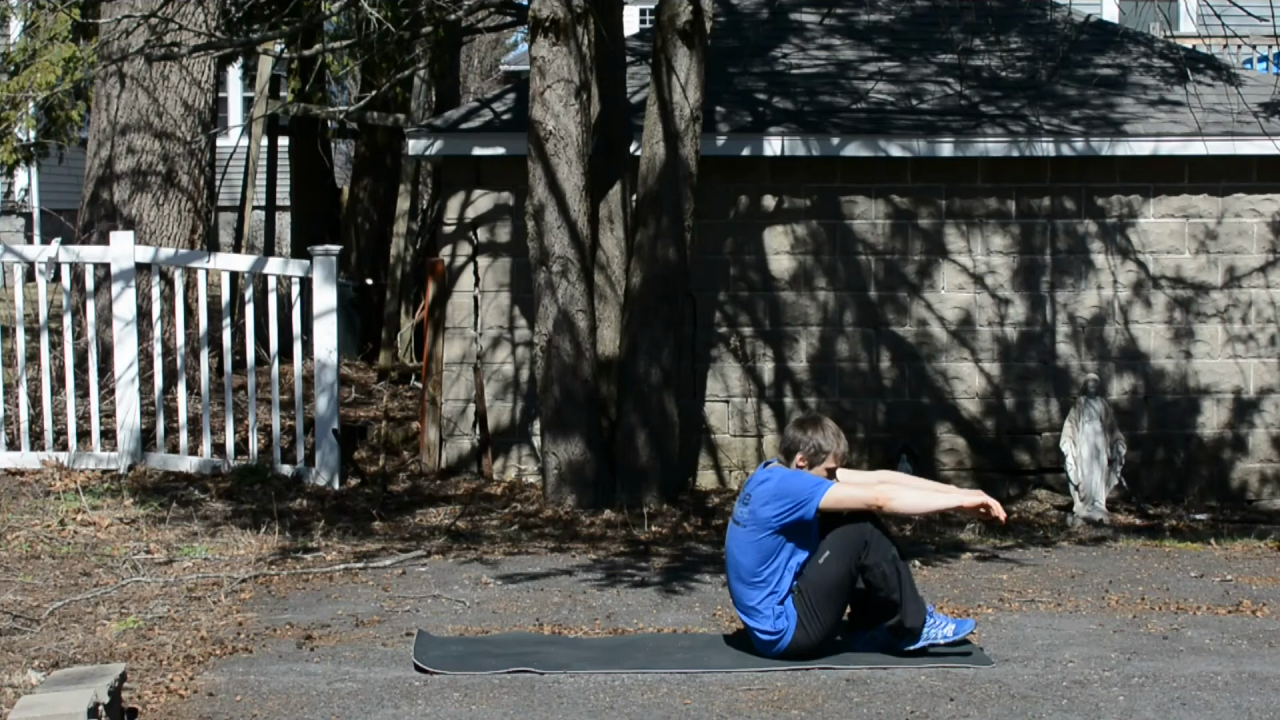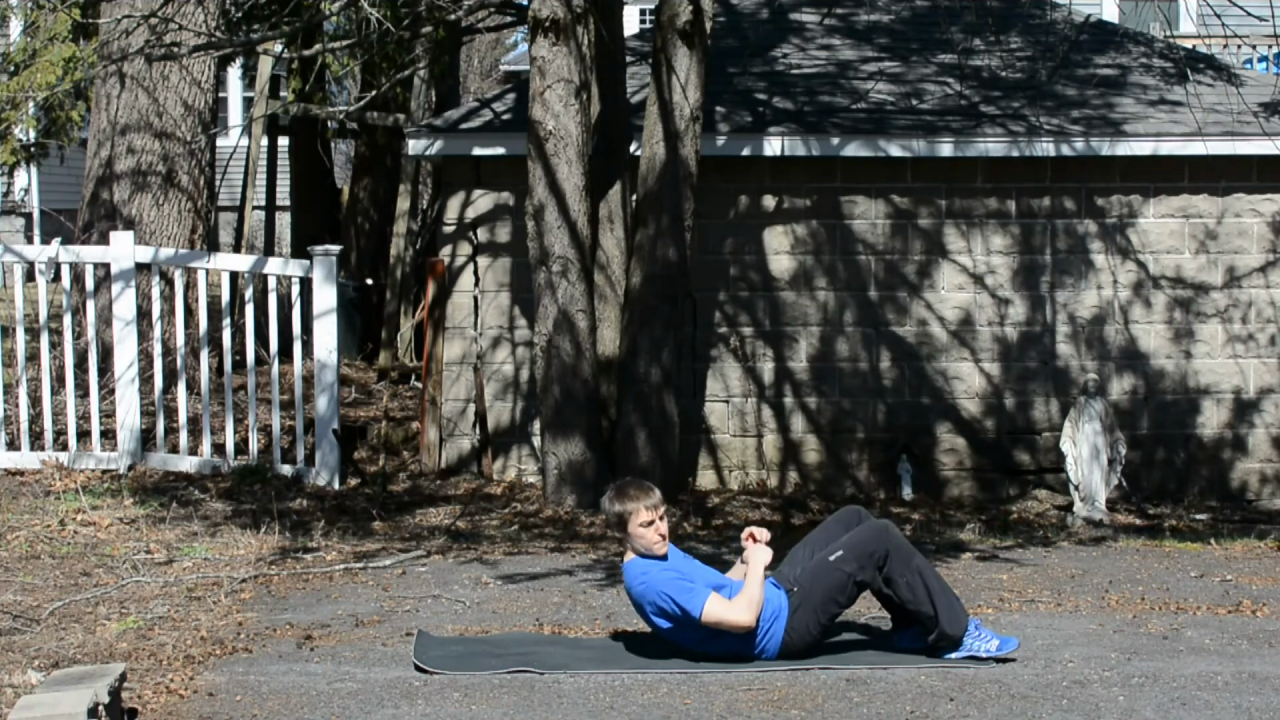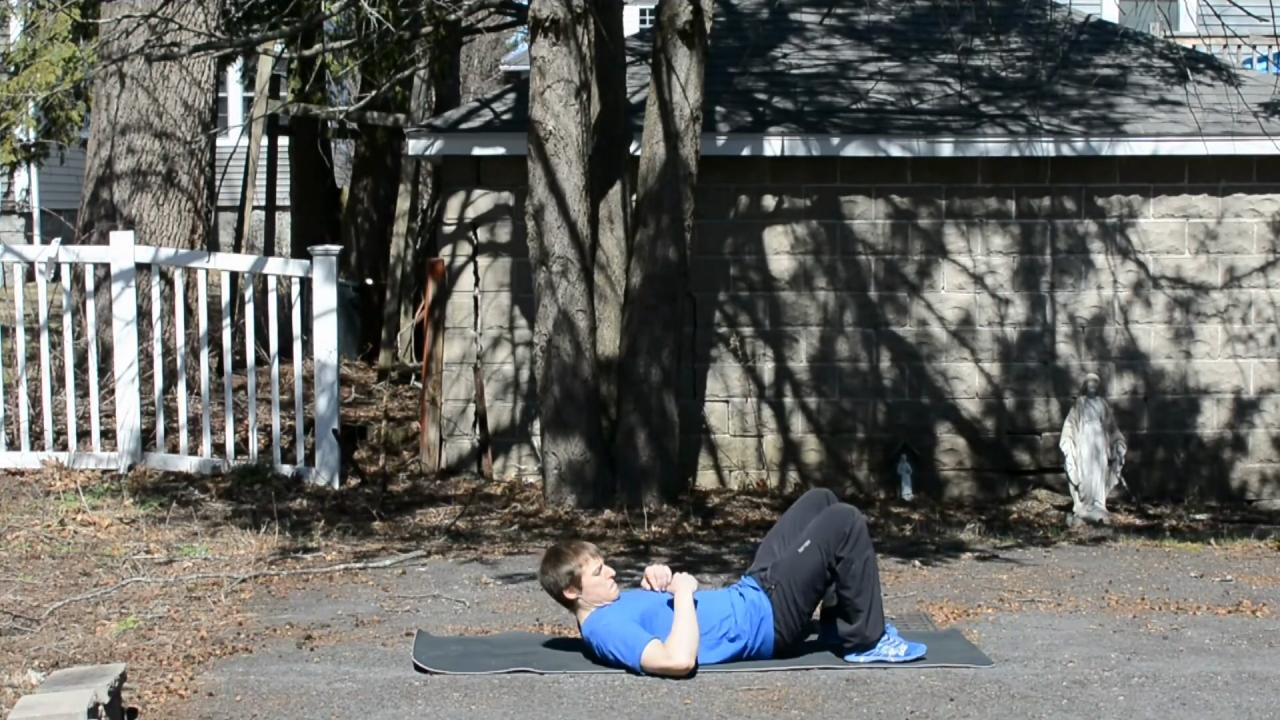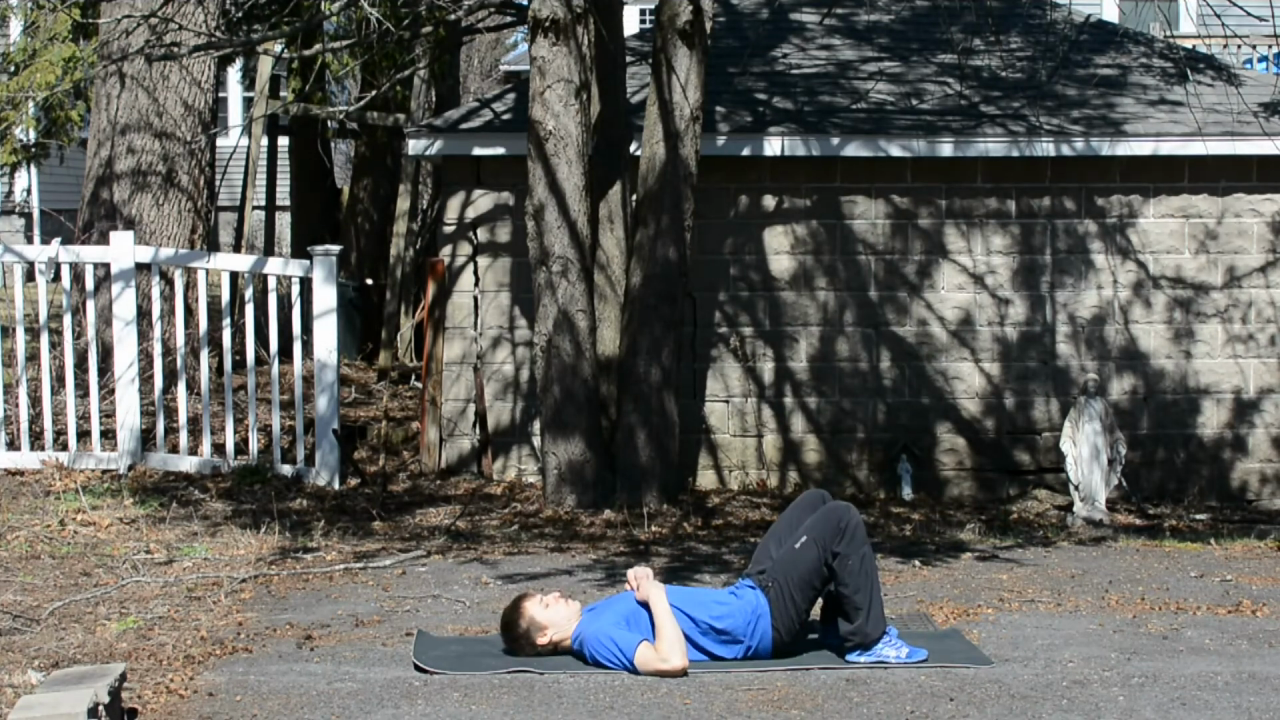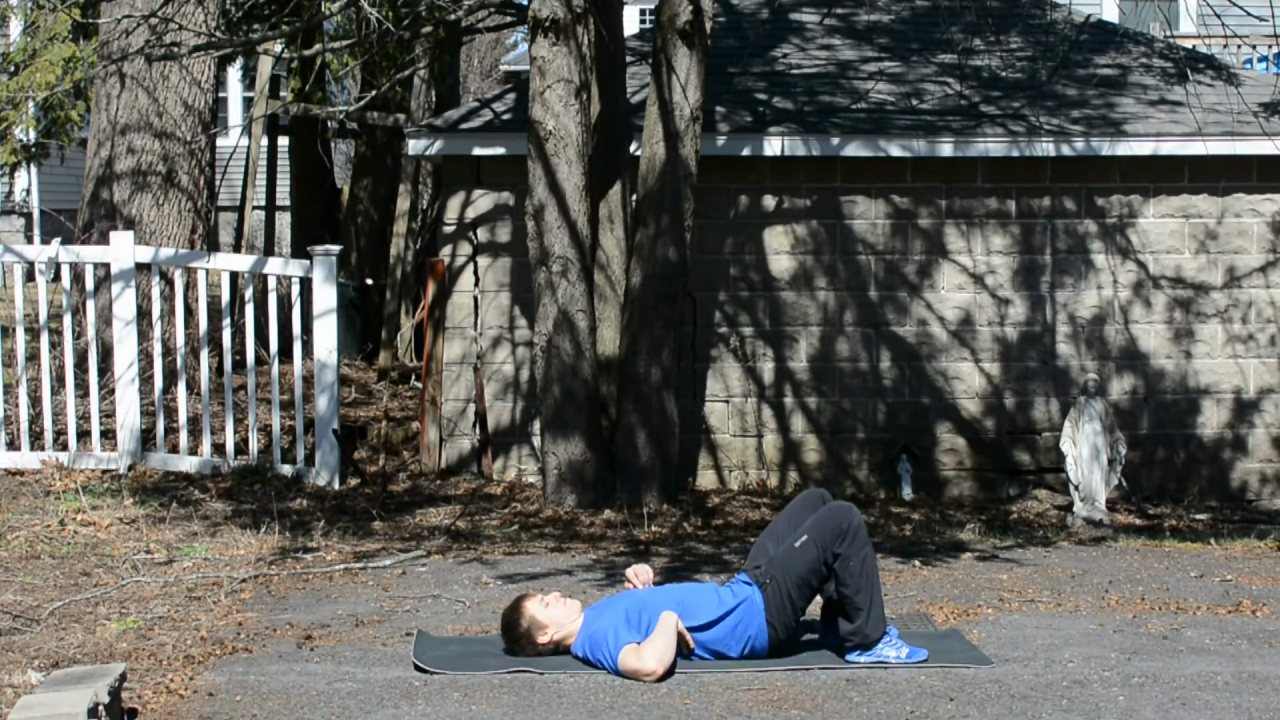
dt=1s
person 1, frame 1
left shoulder: (779, 471)
right shoulder: (785, 486)
left elbow: (877, 479)
right elbow: (879, 500)
right wrist: (961, 500)
left hip: (783, 612)
right hip: (787, 630)
left knee: (856, 516)
right knee: (862, 530)
left ankle: (873, 625)
right ankle: (910, 628)
person 1, frame 2
left shoulder: (658, 551)
right shoulder: (648, 581)
right elbow: (741, 617)
left wrist: (746, 559)
right wrist: (757, 564)
left hip: (775, 598)
right hip: (781, 626)
left knee: (855, 519)
right knee: (881, 539)
left ankle: (914, 627)
right ankle: (952, 636)
person 1, frame 3
left shoulder: (609, 607)
right shoulder: (605, 630)
right elbow: (679, 660)
left wrist: (657, 587)
right wrist: (682, 595)
left hip: (751, 593)
right hip: (766, 620)
left knee: (822, 501)
right knee: (846, 523)
left ankle: (839, 627)
right ankle: (865, 641)
person 1, frame 4
left shoulder: (594, 617)
right shoulder: (596, 637)
right elbow: (672, 661)
left wrist: (641, 585)
right wrist: (655, 596)
left hip: (748, 593)
right hip: (764, 620)
left knee: (817, 501)
right knee: (841, 520)
left ankle: (840, 627)
right ankle: (867, 641)
person 1, frame 5
left shoulder: (595, 617)
right shoulder: (596, 638)
right elbow: (650, 666)
left wrist: (641, 584)
right wrist: (668, 618)
left hip: (745, 590)
right hip: (760, 615)
left knee: (817, 500)
right knee: (842, 520)
left ankle: (840, 625)
right ankle: (868, 641)
